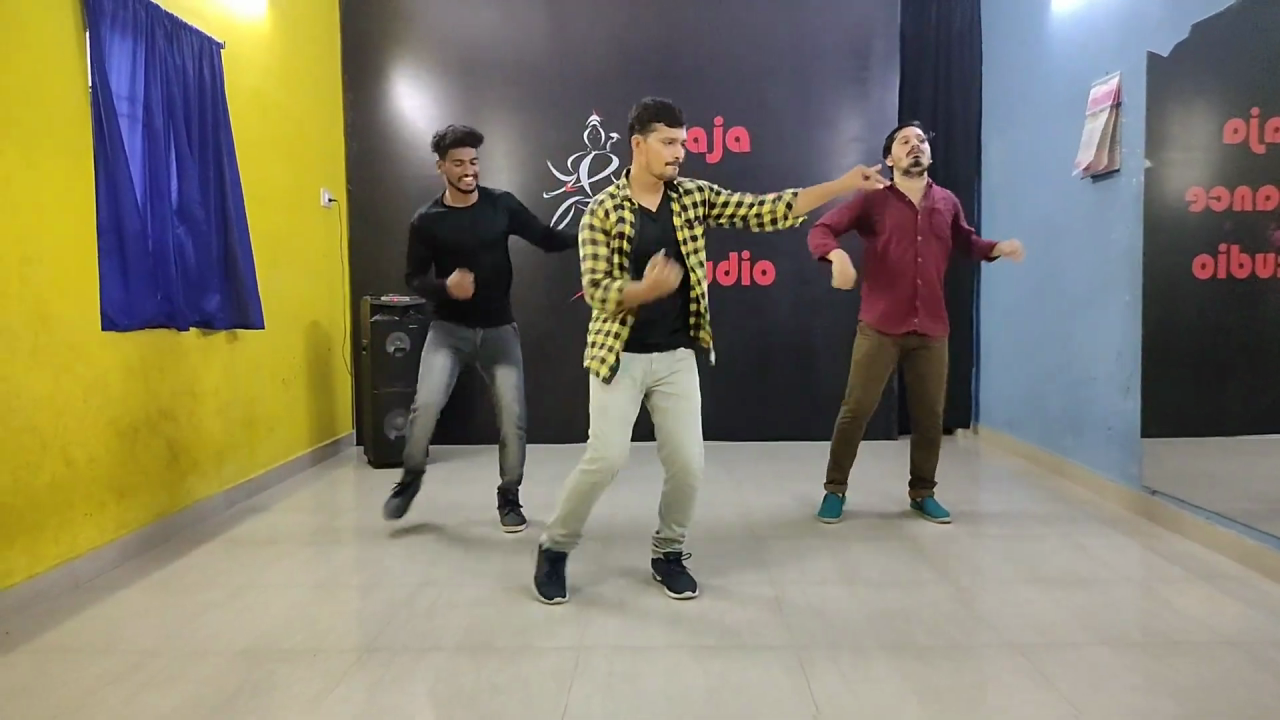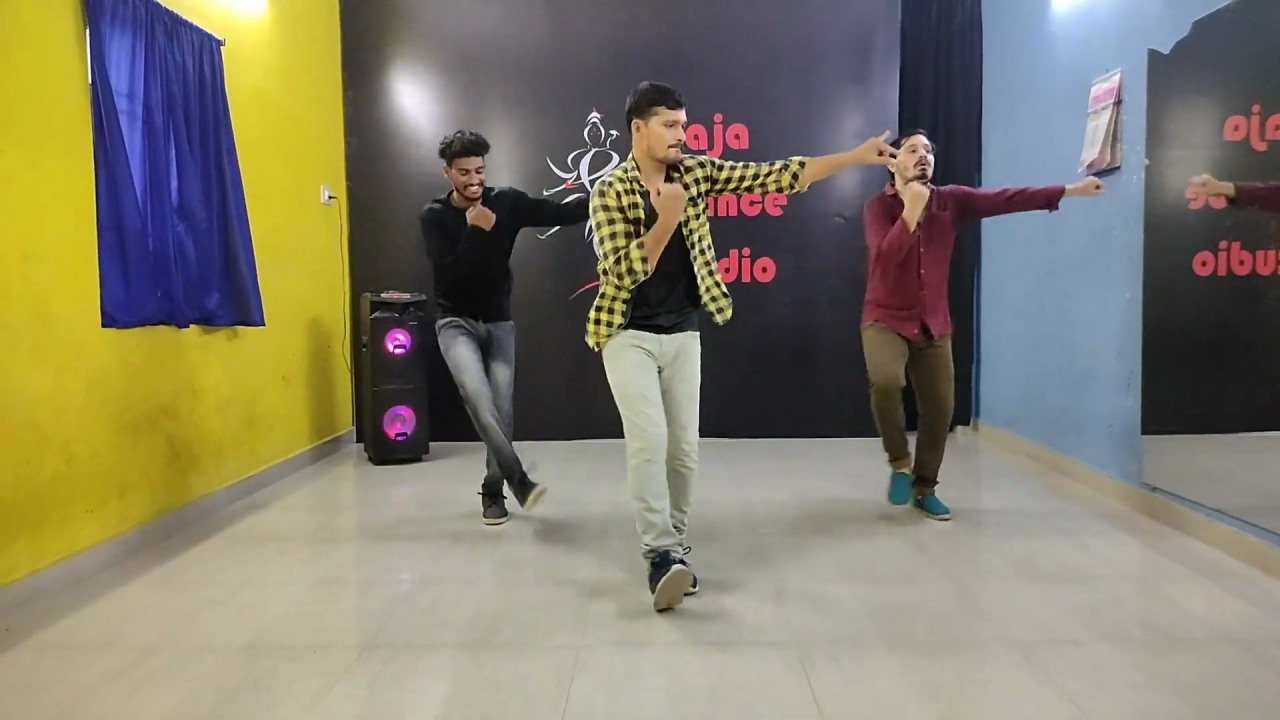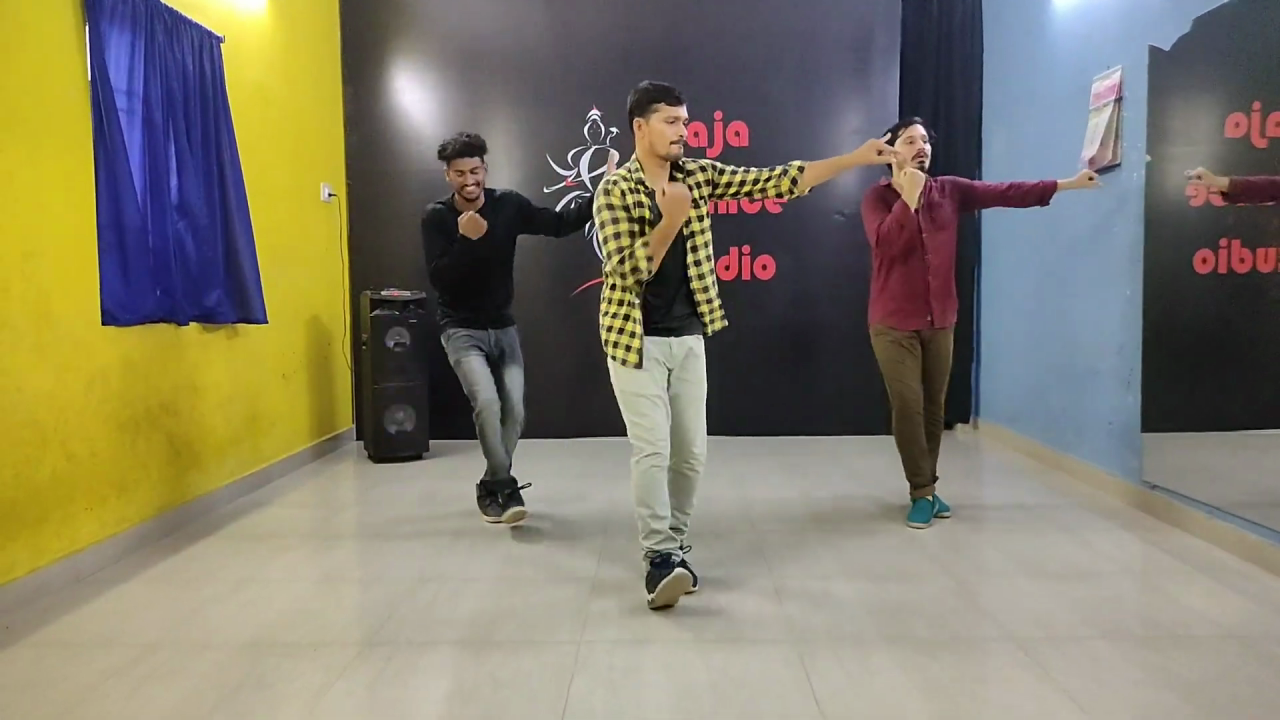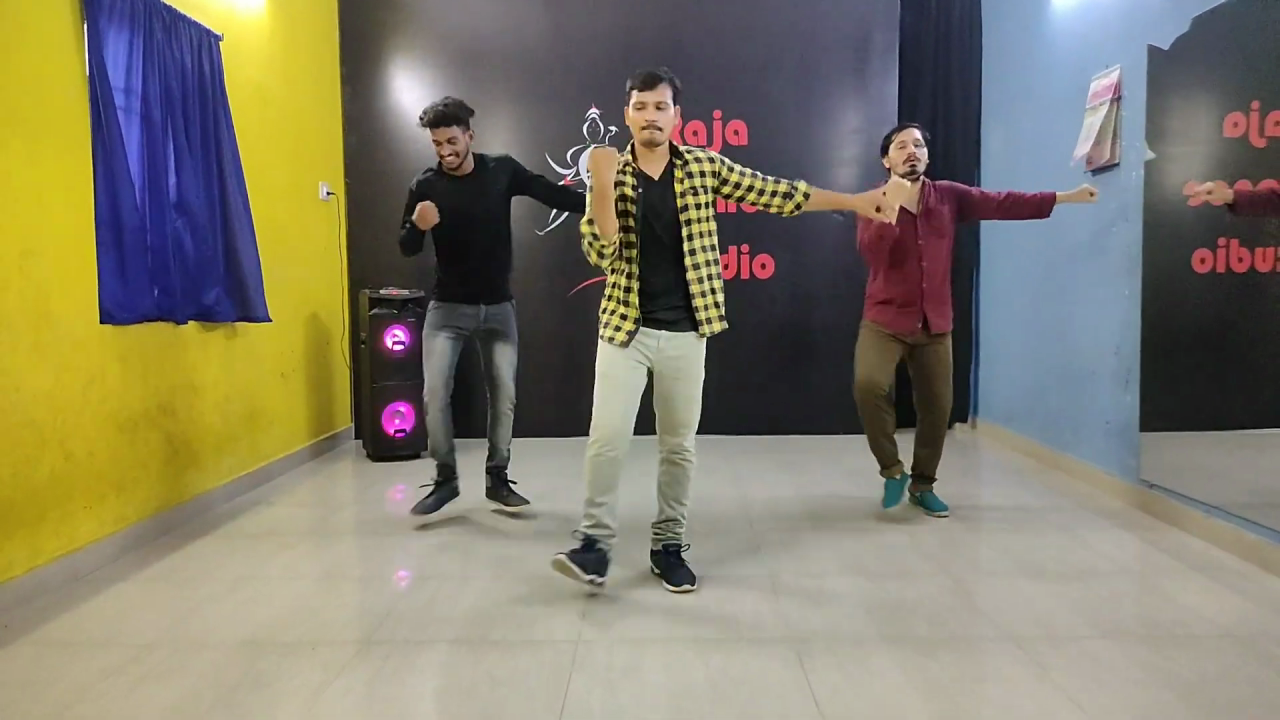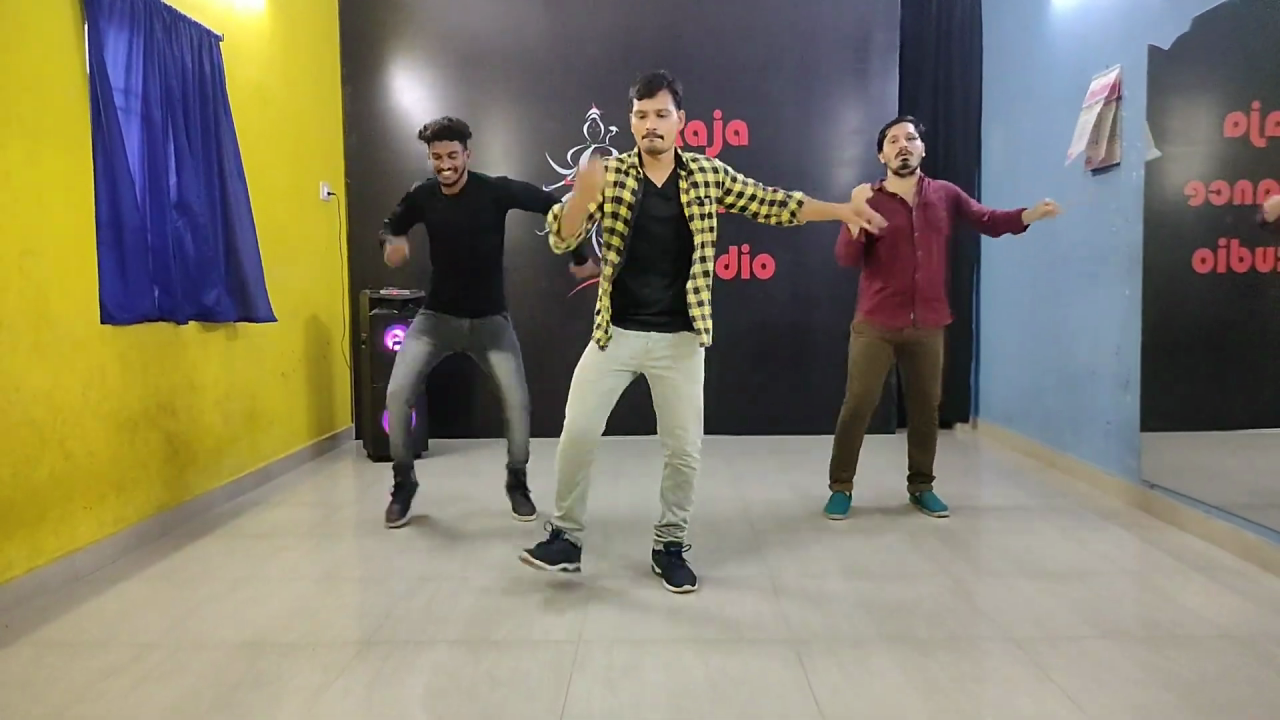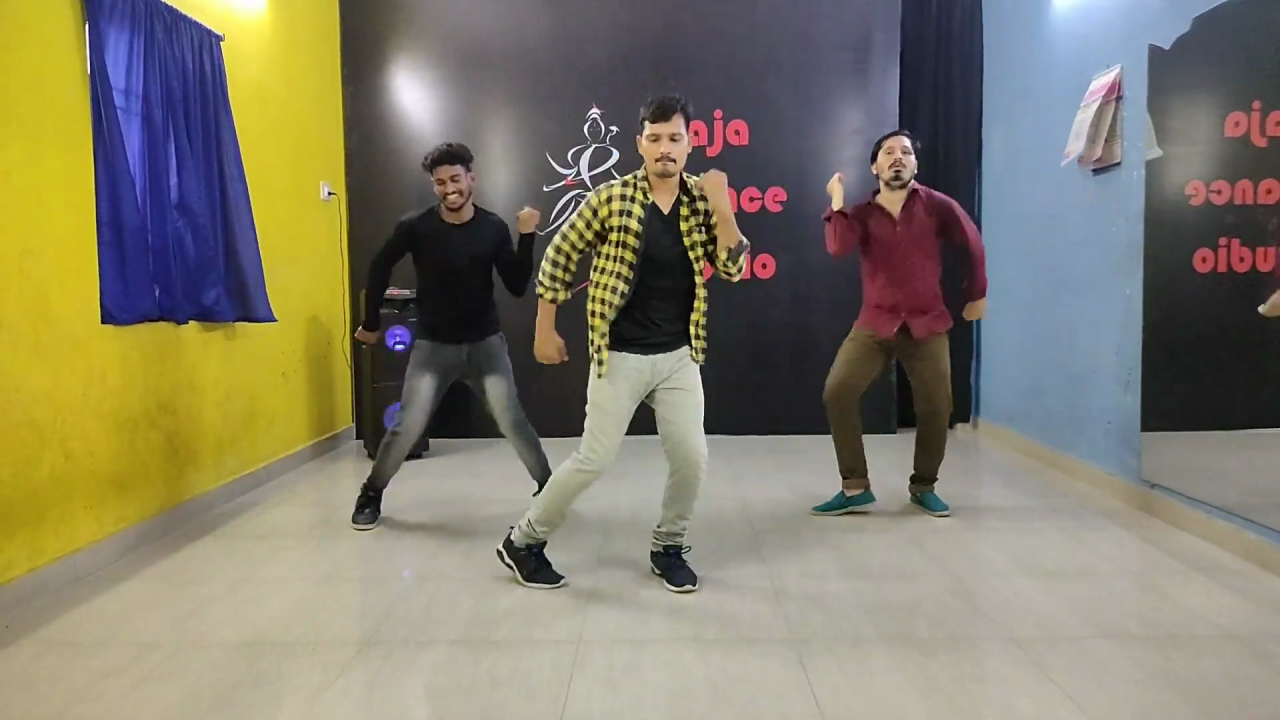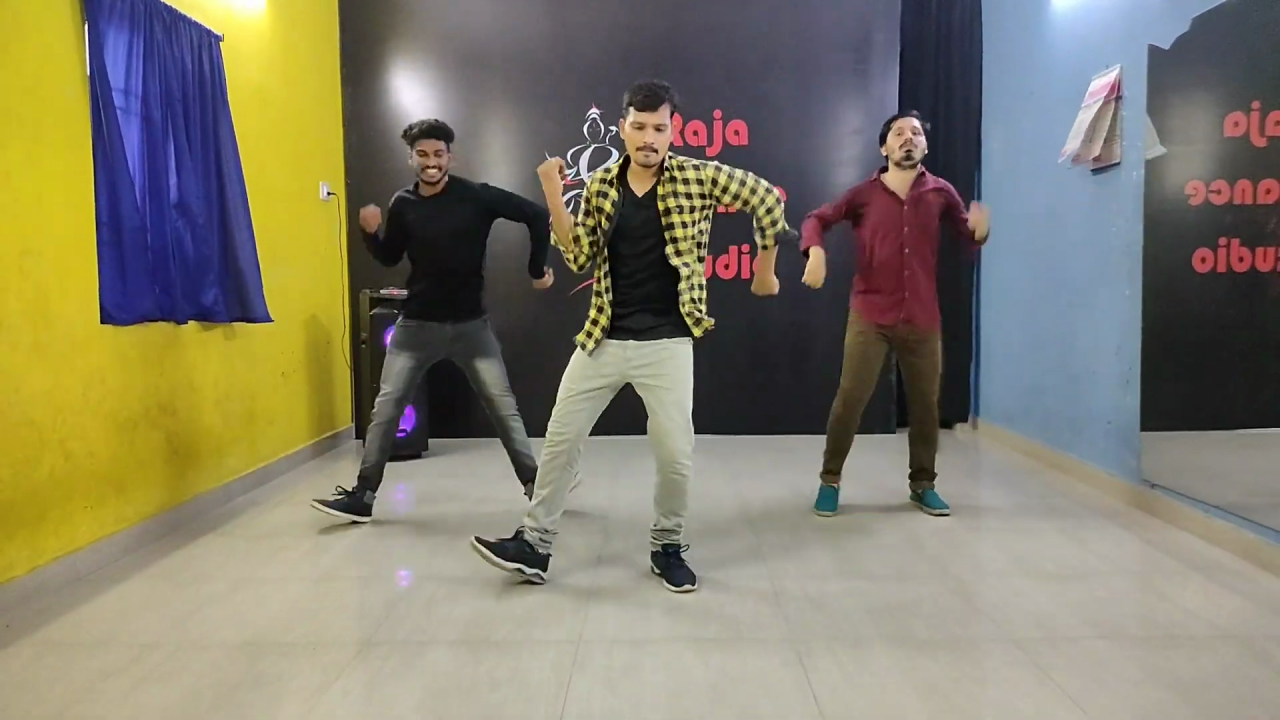
dt=0.2s
person 1, frame 1
left shoulder: (693, 195)
right shoulder: (603, 207)
left elbow: (768, 211)
right elbow: (597, 287)
left wrist: (847, 185)
right wrist: (644, 289)
left hip: (675, 354)
right hip: (617, 353)
left knee: (688, 466)
right knee: (604, 459)
left ankle: (668, 553)
right ankle: (555, 548)
person 1, frame 2
left shoulder: (694, 171)
right shoulder: (611, 189)
left elbow: (773, 176)
right elbow: (628, 270)
left wrist: (856, 156)
right wrist: (667, 221)
left hip: (682, 334)
right hip: (628, 333)
left knee: (684, 448)
right knee: (649, 437)
left ankle: (671, 545)
right ankle: (661, 557)
person 1, frame 3
left shoulder: (698, 175)
right shoulder: (615, 189)
left elbow: (775, 180)
right elbow: (633, 272)
left wrist: (857, 159)
right wrist: (668, 221)
left hip: (687, 337)
right hip: (633, 338)
left knee: (690, 451)
right knee: (651, 447)
left ankle: (672, 546)
right ankle: (665, 557)
person 1, frame 4
left shoulder: (710, 168)
right shoulder: (614, 176)
left elbow: (778, 195)
right elbow: (602, 253)
left wrist: (860, 202)
right wrist: (601, 185)
left hip: (686, 332)
right hip: (627, 327)
left knee: (679, 445)
right knee: (608, 433)
left ankle: (667, 546)
right ankle: (595, 546)
person 1, frame 5
left shoulder: (716, 179)
right shoulder: (611, 175)
left elbow: (770, 206)
right elbow: (562, 238)
left wrist: (842, 210)
right wrist: (581, 197)
left hip: (682, 338)
right hip: (618, 332)
left knee: (684, 450)
right knee: (578, 432)
left ankle: (669, 546)
right ankle: (565, 534)
person 1, frame 6
left shoulder: (703, 195)
right shoulder: (609, 199)
left elbow: (735, 264)
right elbow: (560, 251)
left wrist: (721, 209)
right wrist: (544, 328)
left hip: (678, 356)
right hip: (620, 355)
left knee: (691, 460)
right knee: (594, 460)
left ankle: (667, 547)
right ankle: (526, 542)
person 1, frame 7
left shoulder: (698, 177)
right shoulder: (599, 185)
left elbow: (766, 198)
right elbow: (574, 253)
left wrist: (766, 267)
right wrist: (554, 200)
left hip: (668, 345)
right hip: (604, 341)
left knee: (675, 454)
right knee: (560, 436)
left ankle: (666, 546)
right ankle: (534, 543)
person 2, frame 1
left shoulder: (502, 205)
right shoulder: (428, 219)
left elbow: (548, 240)
right elbow: (415, 278)
right wrist: (444, 286)
left hip: (498, 328)
right hip: (449, 327)
left knee: (513, 417)
right knee: (426, 407)
left ankle: (509, 497)
right ankle: (410, 481)
person 2, frame 2
left shoulder: (507, 202)
right shoulder: (434, 216)
left elbow: (561, 215)
right elbow: (445, 276)
right wrist: (475, 232)
left hip: (499, 322)
right hip: (456, 321)
left knee: (501, 407)
right knee: (477, 393)
left ankle: (492, 489)
right ankle: (518, 479)
person 2, frame 3
left shoulder: (509, 205)
right shoulder: (437, 217)
left elbow: (561, 224)
right elbow: (438, 279)
right wrist: (467, 239)
left hip: (503, 328)
right hip: (461, 330)
left knee: (513, 411)
right knee: (487, 403)
left ankle: (492, 488)
right ankle: (505, 489)
person 2, frame 4
left shoulder: (502, 170)
right shoulder: (425, 185)
left elbow: (556, 194)
right elbow: (409, 249)
right wrist: (417, 226)
left hip: (498, 304)
right hip: (448, 305)
left knee: (504, 392)
right knee: (435, 390)
left ankle: (497, 480)
right ankle: (445, 480)
person 2, frame 5
left shoulder: (500, 188)
right shoulder: (421, 196)
left elbow: (552, 205)
right elbow: (391, 228)
left wrist: (582, 255)
right wrist: (392, 244)
left hip: (490, 317)
right hip: (440, 315)
left knee: (516, 399)
right knee: (397, 393)
left ankle: (516, 482)
right ankle: (403, 486)
person 2, frame 6
left shoulder: (492, 227)
right shoulder: (415, 226)
left elbow: (517, 279)
right elbow: (379, 266)
left wrist: (528, 236)
right wrist: (371, 322)
left hip: (484, 343)
right hip: (433, 344)
left knee: (513, 424)
right knee: (409, 429)
right ankle: (371, 496)
person 2, frame 7
left shoulder: (478, 197)
right shoulder: (403, 205)
left elbow: (537, 216)
right elbow: (390, 257)
left wrist: (540, 266)
right wrist: (372, 232)
left hip: (470, 324)
right hip: (417, 324)
left knee: (503, 403)
right knee: (388, 404)
left ankle: (532, 478)
right ankle: (361, 494)
person 3, frame 1
left shoulder: (946, 201)
right shoulder: (869, 199)
left elbow: (966, 240)
right elbow: (821, 230)
left wrist: (997, 249)
right wrist: (836, 258)
left hip: (931, 326)
right hip: (879, 325)
left knee: (929, 415)
right knee: (858, 407)
left ankle: (923, 492)
right ankle: (836, 489)
person 3, frame 2
left shoulder: (952, 200)
right shoulder: (879, 207)
left elbow: (1008, 199)
right elbow: (885, 256)
left wrist: (1071, 189)
right wrist: (911, 213)
left hip: (933, 326)
right hip: (884, 322)
left knee: (939, 410)
right knee: (885, 382)
left ankle: (925, 484)
right ankle: (899, 464)
person 3, frame 3
left shoulder: (951, 190)
right shoulder: (878, 196)
left elbow: (1005, 194)
right elbow: (886, 246)
left wrist: (1068, 184)
right wrist: (908, 197)
left hip: (939, 319)
right hip: (893, 321)
left knee: (934, 405)
right knee: (908, 403)
left ankle: (927, 485)
right ankle: (920, 492)
person 3, frame 4
left shoulder: (951, 196)
left elbow: (1005, 203)
right elbow: (873, 255)
left wrist: (1066, 198)
right wrist: (893, 209)
left hip: (934, 324)
right hip: (884, 321)
left knee: (935, 408)
right knee: (869, 386)
left ankle: (922, 485)
right ankle: (892, 471)
person 3, frame 5
left shoulder: (945, 194)
right shoulder: (870, 202)
left elbow: (987, 220)
right elbow: (848, 259)
left wrist: (1030, 215)
left hip: (928, 322)
right hip: (876, 321)
left knee: (926, 407)
right knee: (858, 402)
left ankle: (921, 486)
right ankle: (840, 486)
person 3, frame 6
left shoulder: (938, 205)
right shoulder: (862, 213)
left elbow: (971, 245)
right elbow: (839, 246)
left wrist: (978, 294)
right wrist: (836, 198)
left hip: (929, 328)
right hip: (875, 325)
left knee: (936, 411)
right knee: (838, 394)
left ankle: (923, 487)
right ankle: (855, 488)
person 3, frame 7
left shoulder: (941, 192)
right shoulder: (864, 194)
left elbow: (968, 239)
right elbow: (815, 221)
left wrist: (980, 227)
right wrist: (815, 253)
left hip: (922, 320)
right hip: (871, 316)
left knee: (926, 404)
right knee: (851, 397)
left ankle: (922, 484)
right ankle: (830, 481)
